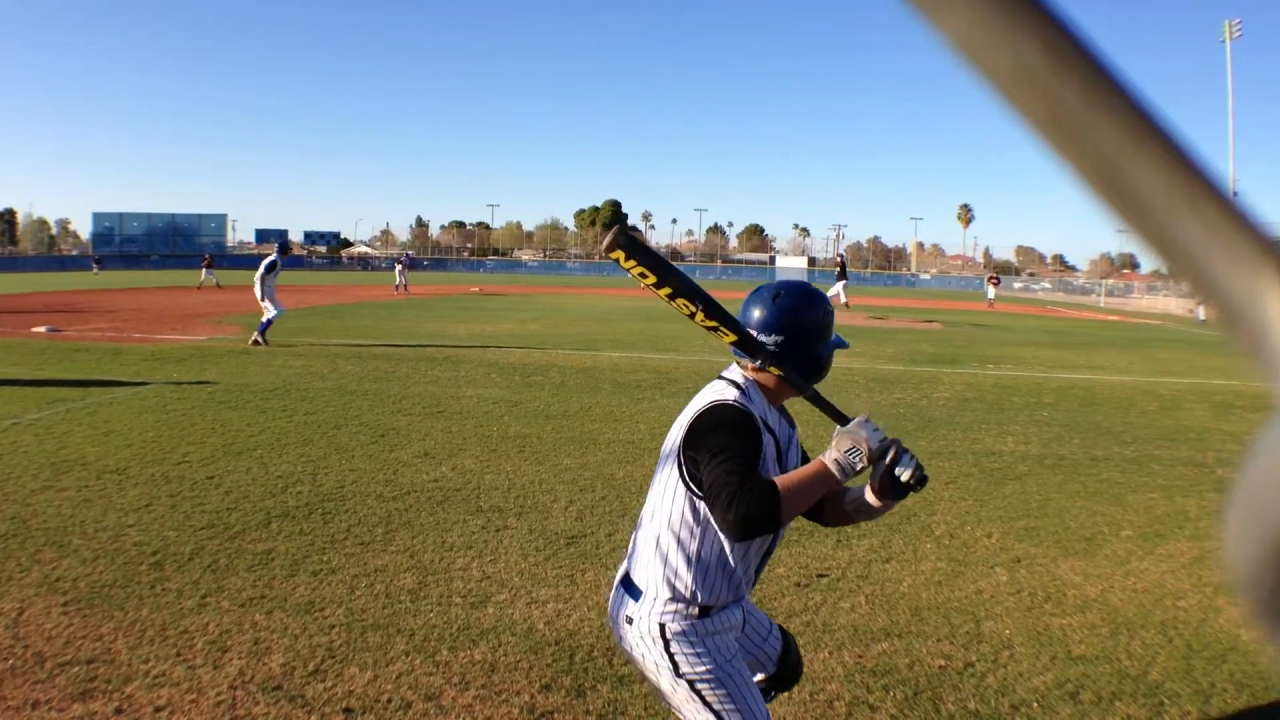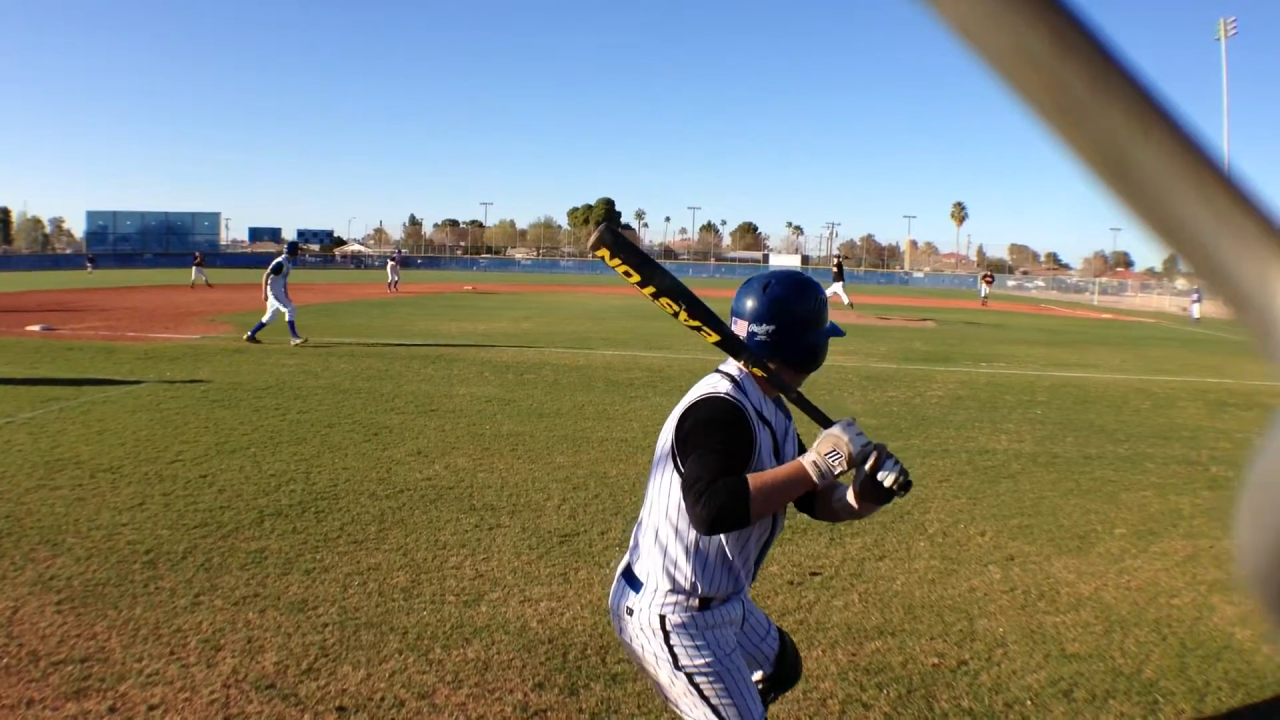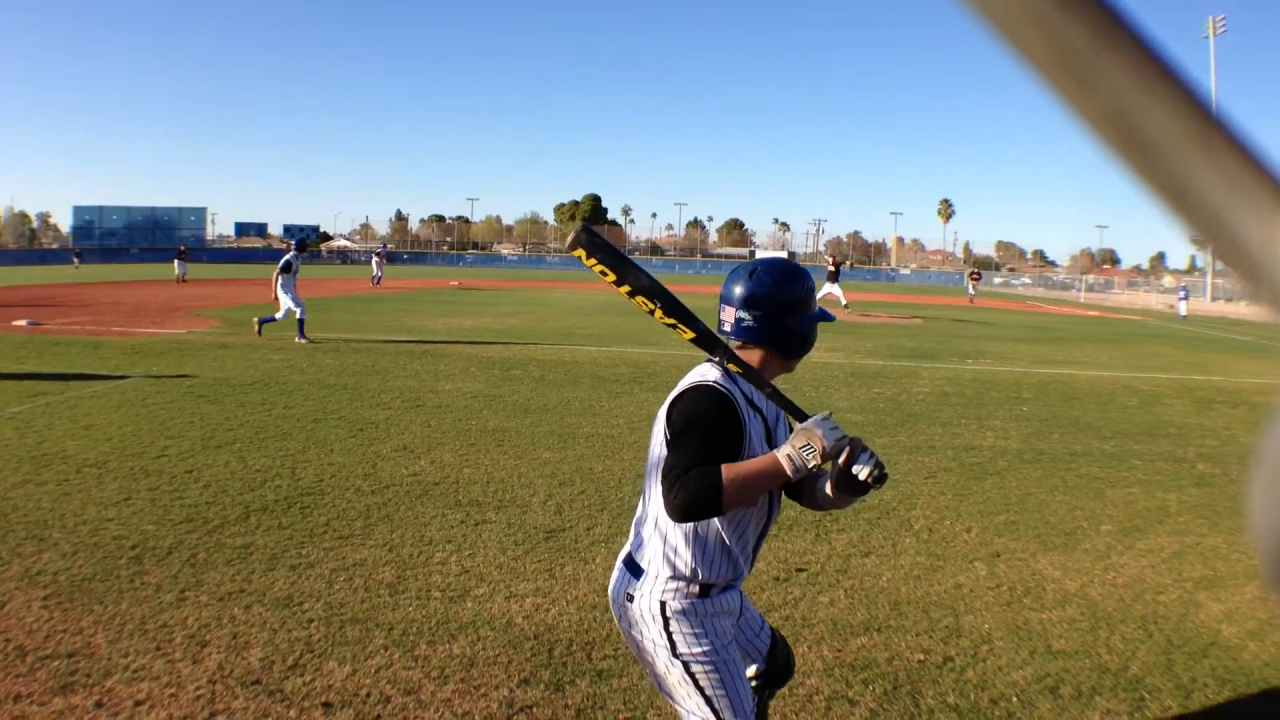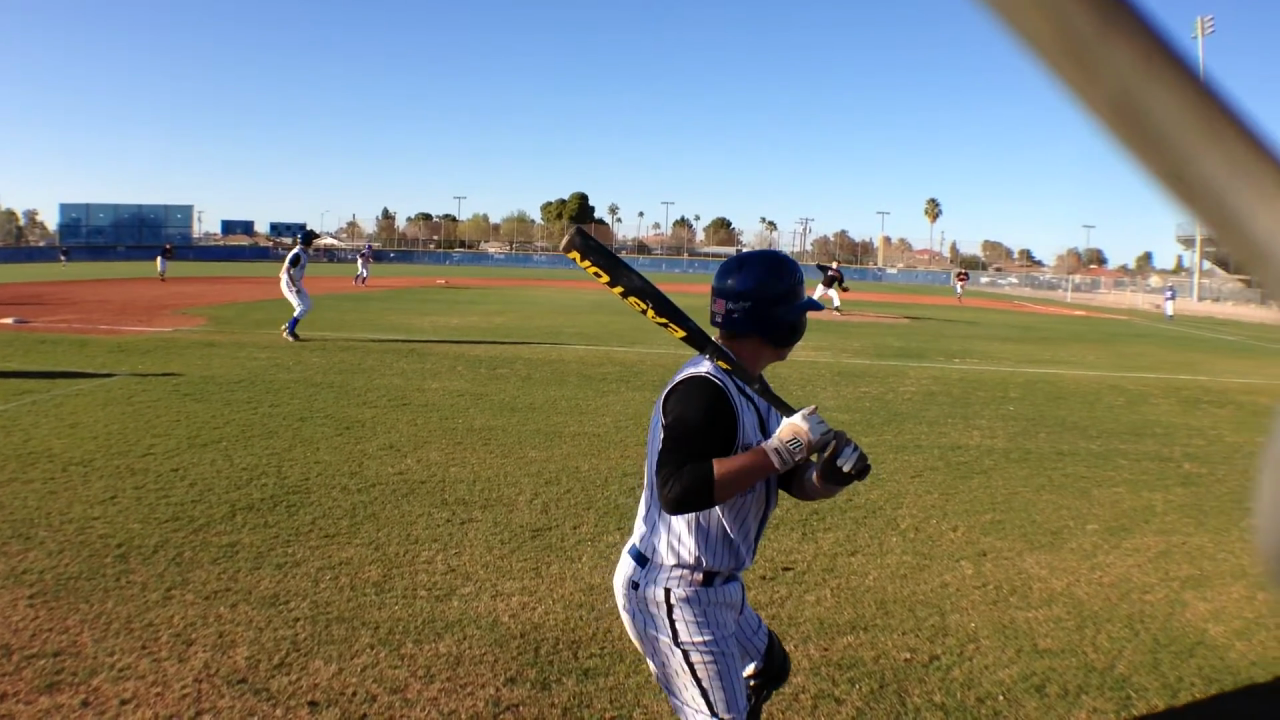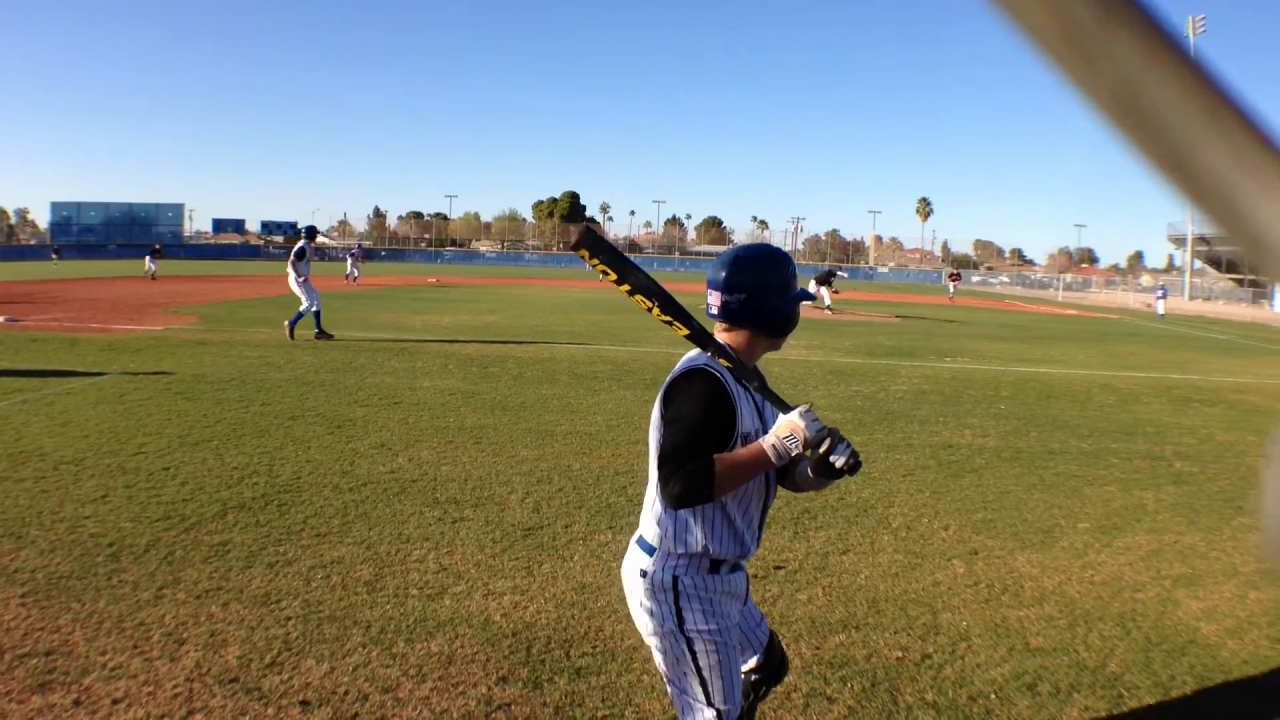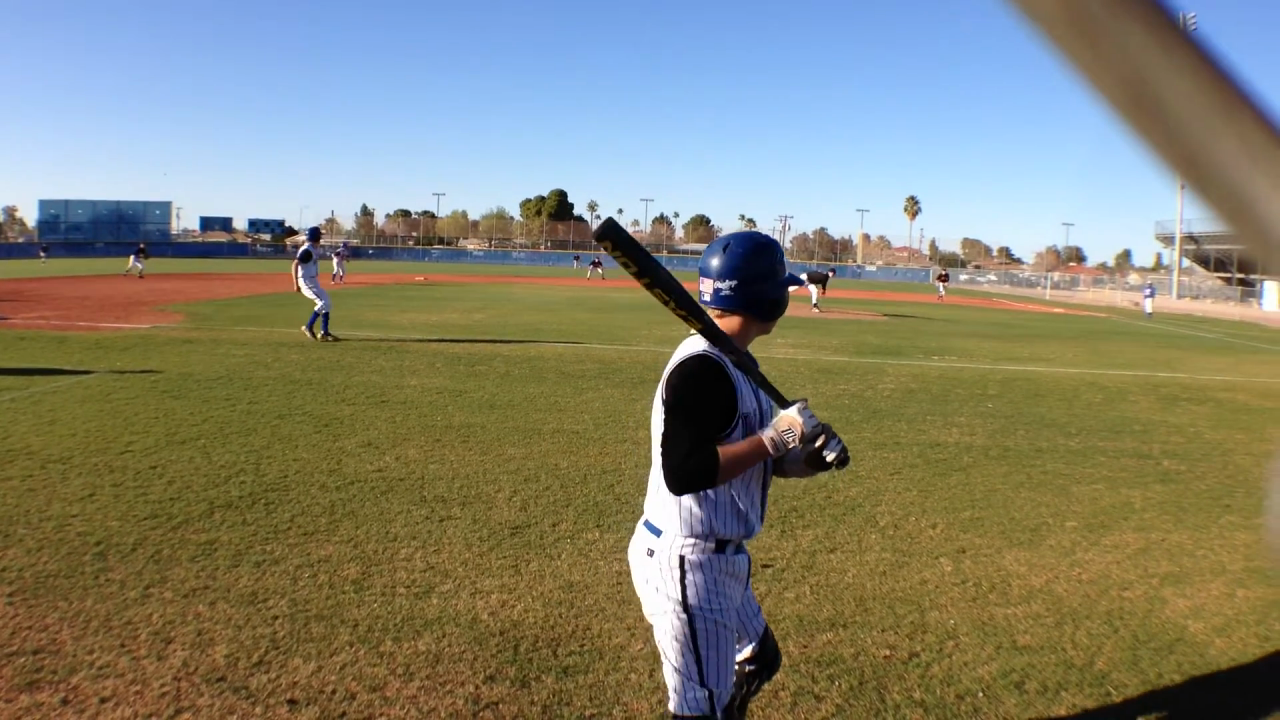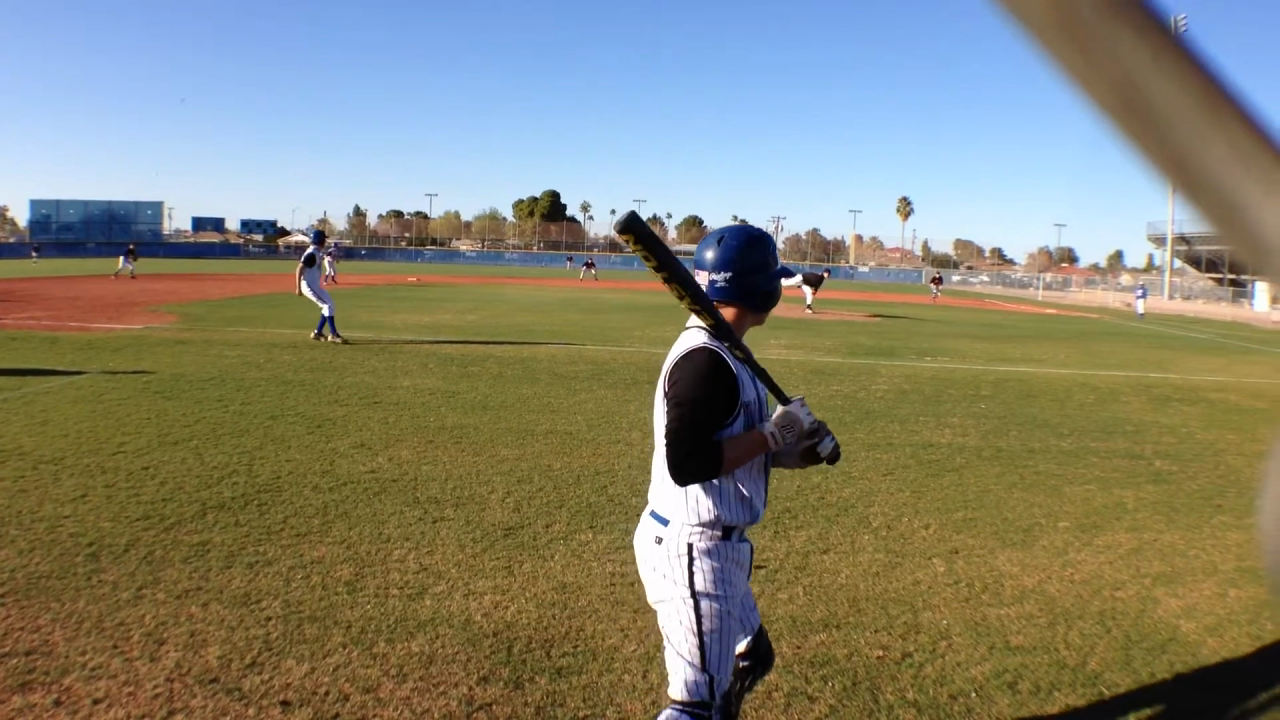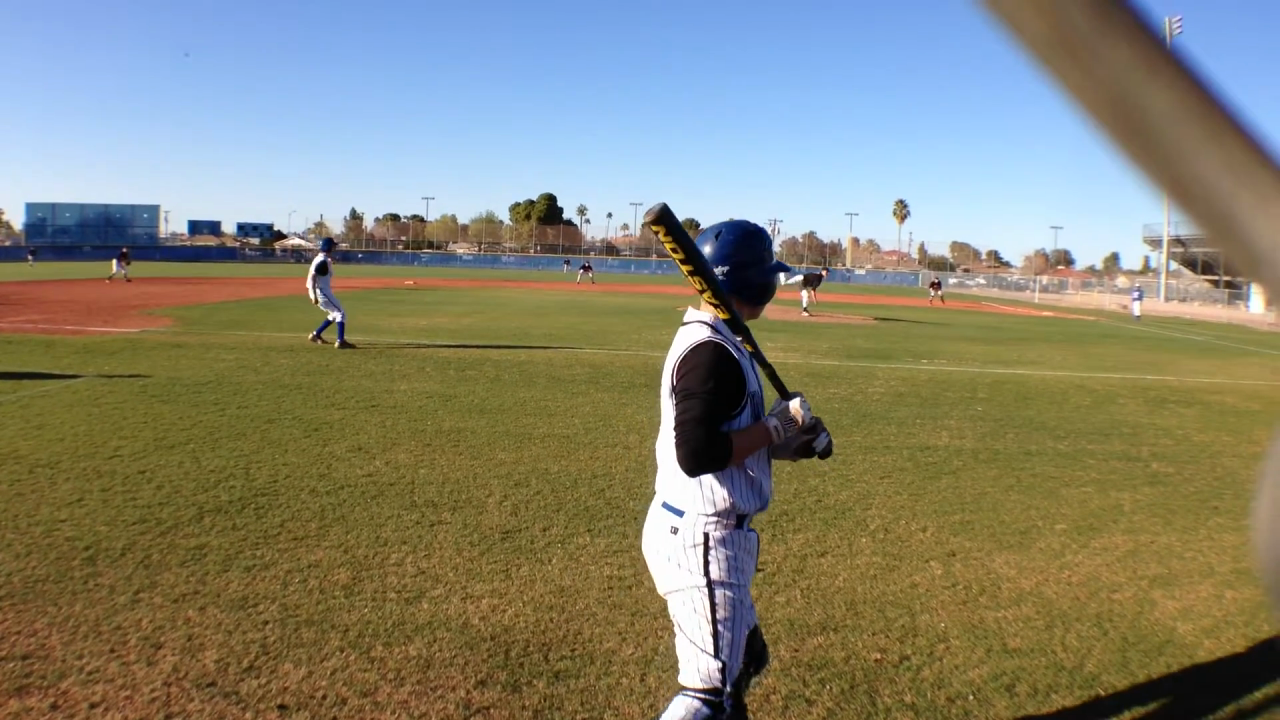
dt=0.3s
person 1, frame 1
left shoulder: (769, 415)
right shoulder: (726, 417)
left elbow: (820, 506)
right elbow: (741, 517)
left wrist: (878, 496)
right wrist: (838, 461)
left hip: (713, 606)
right hip: (671, 621)
left knee: (781, 665)
person 1, frame 2
left shoulder: (767, 407)
right shoulder: (718, 408)
left elbow: (813, 499)
right elbow: (711, 510)
left wrist: (862, 496)
right wrist: (818, 462)
left hip: (715, 600)
right hip: (672, 615)
left knee: (779, 668)
person 1, frame 3
left shoulder: (760, 395)
right shoulder: (709, 397)
left elbow: (805, 489)
right elbow: (684, 497)
left wrist: (843, 484)
right wrist: (791, 456)
left hip: (712, 592)
right hip: (671, 603)
left knee: (771, 668)
person 1, frame 4
left shoulder: (749, 387)
right shoulder: (703, 388)
left elbow: (796, 481)
right elbow: (677, 491)
left wrist: (831, 472)
right wrist: (780, 450)
left hip: (710, 586)
right hip: (675, 593)
left knee: (767, 669)
person 1, frame 5
left shoulder: (743, 378)
right shoulder: (703, 379)
left elbow: (781, 472)
right elbow: (680, 486)
left wrist: (822, 466)
right wrist: (777, 444)
left hip: (716, 575)
right hip: (683, 581)
left knee: (764, 667)
person 1, frame 6
left shoulder: (733, 362)
right shoulder: (703, 367)
left elbow: (760, 456)
right elbow: (682, 473)
left wrist: (810, 456)
right wrist: (775, 436)
left hip: (714, 559)
right hip: (686, 563)
left knee: (756, 661)
person 1, frame 7
left shoulder: (718, 350)
right shoulder: (705, 359)
left elbow: (734, 443)
right elbow: (686, 464)
left wrist: (798, 449)
right wrist: (774, 432)
left hip: (705, 546)
right hip: (692, 551)
left knee: (749, 659)
person 1, frame 8
left shoulder: (707, 340)
right shoulder: (711, 351)
right elbow: (697, 455)
left wrist: (794, 443)
right wrist: (777, 424)
left hip: (692, 531)
right hip: (703, 539)
left knee: (744, 659)
